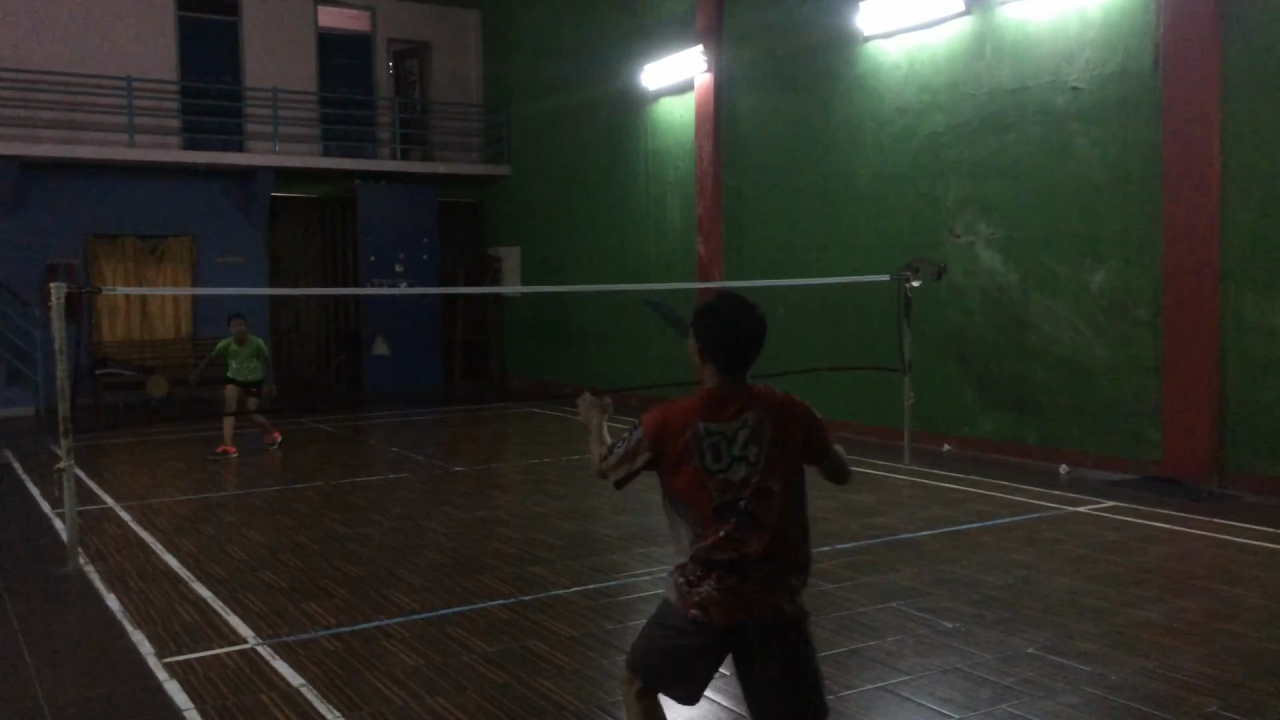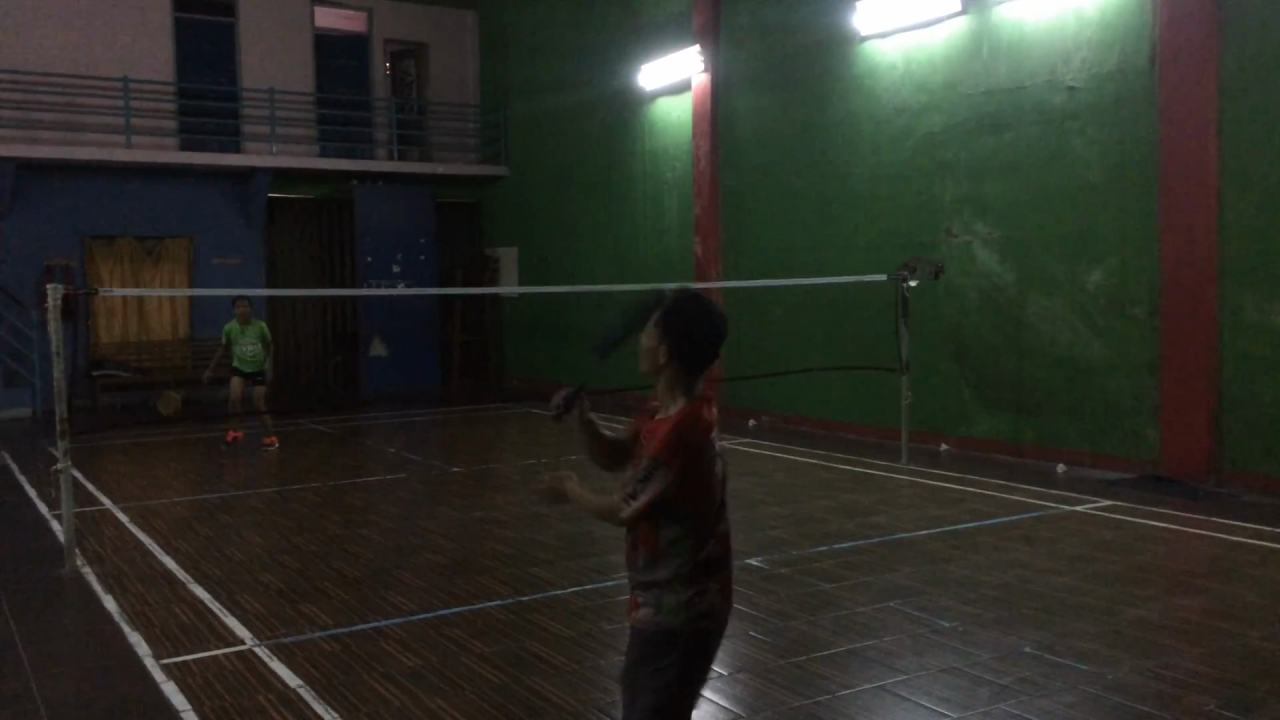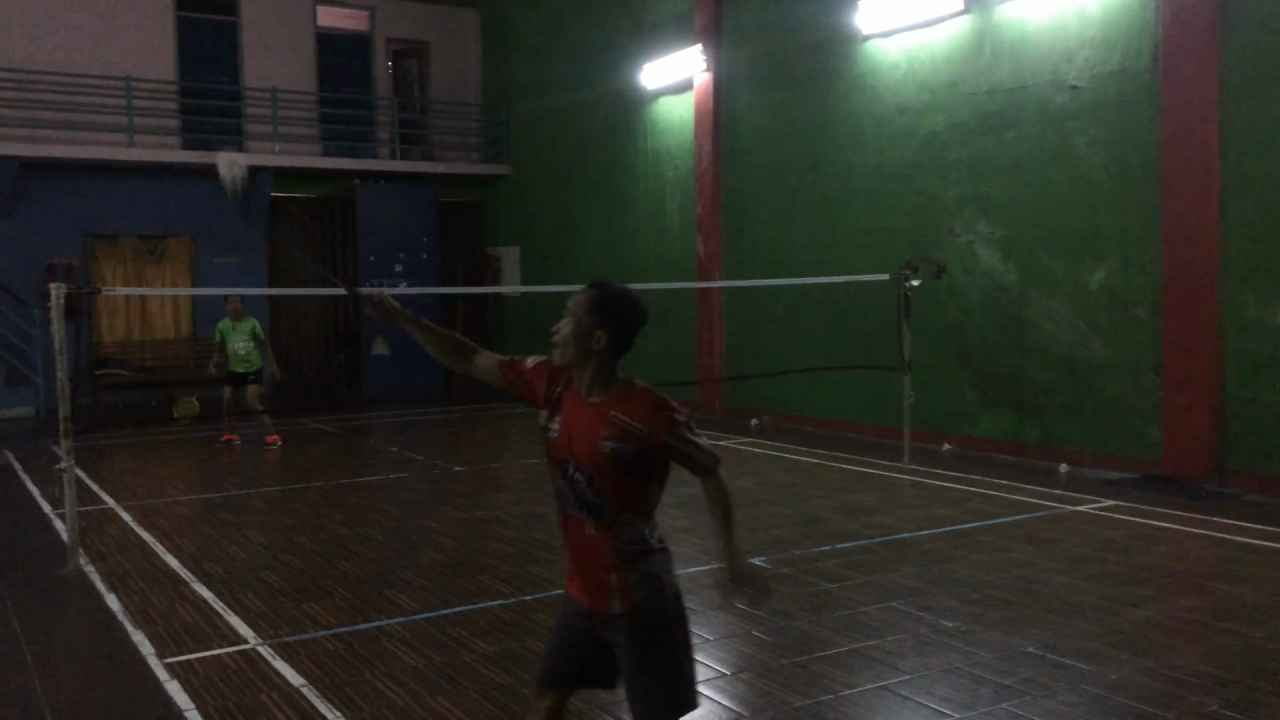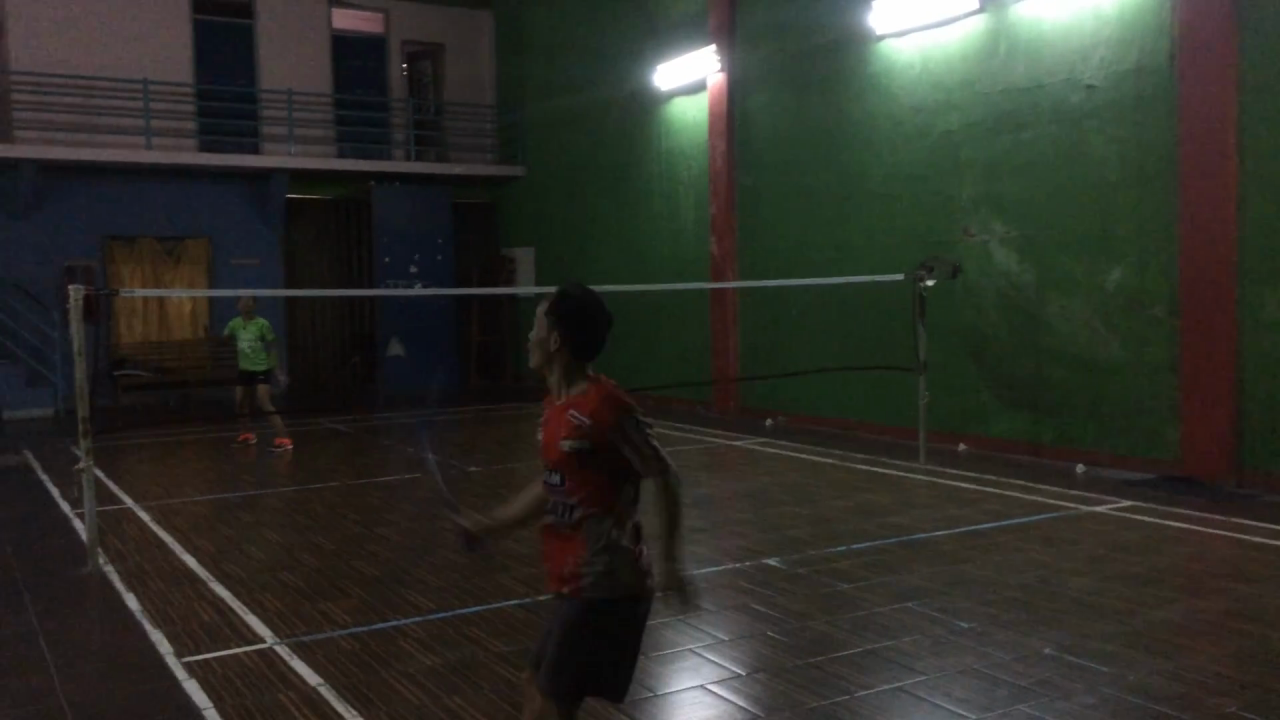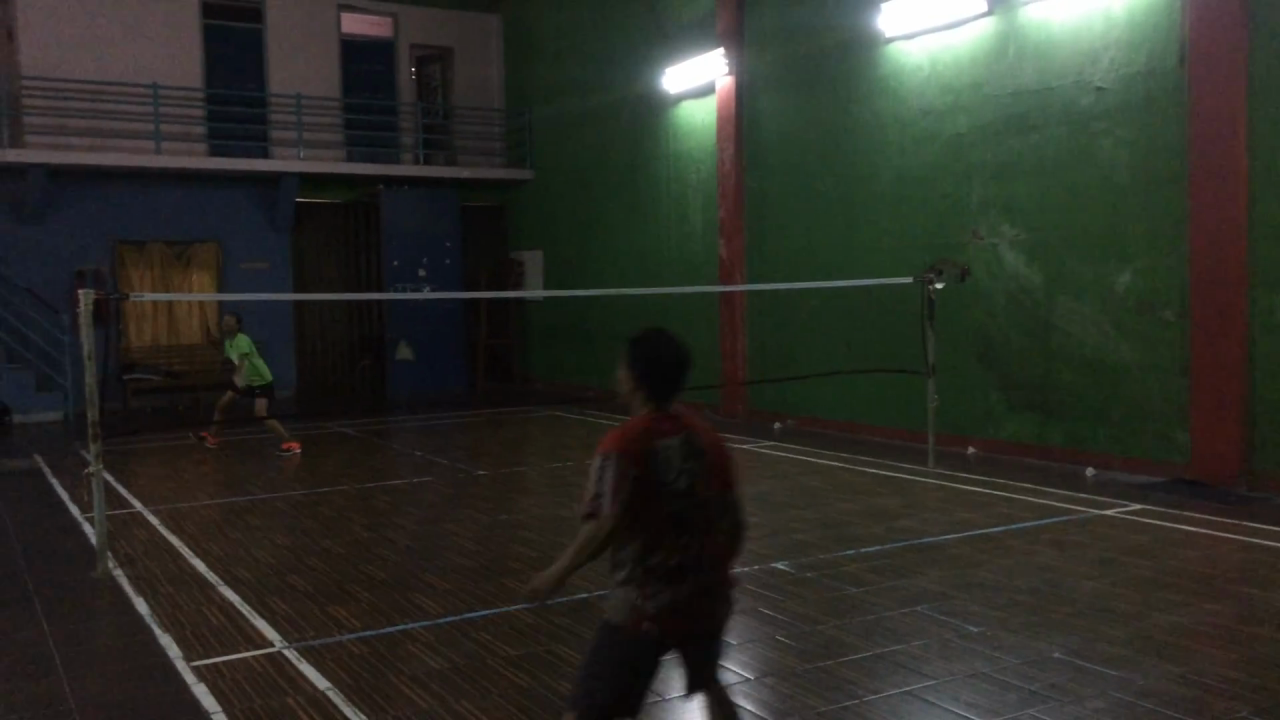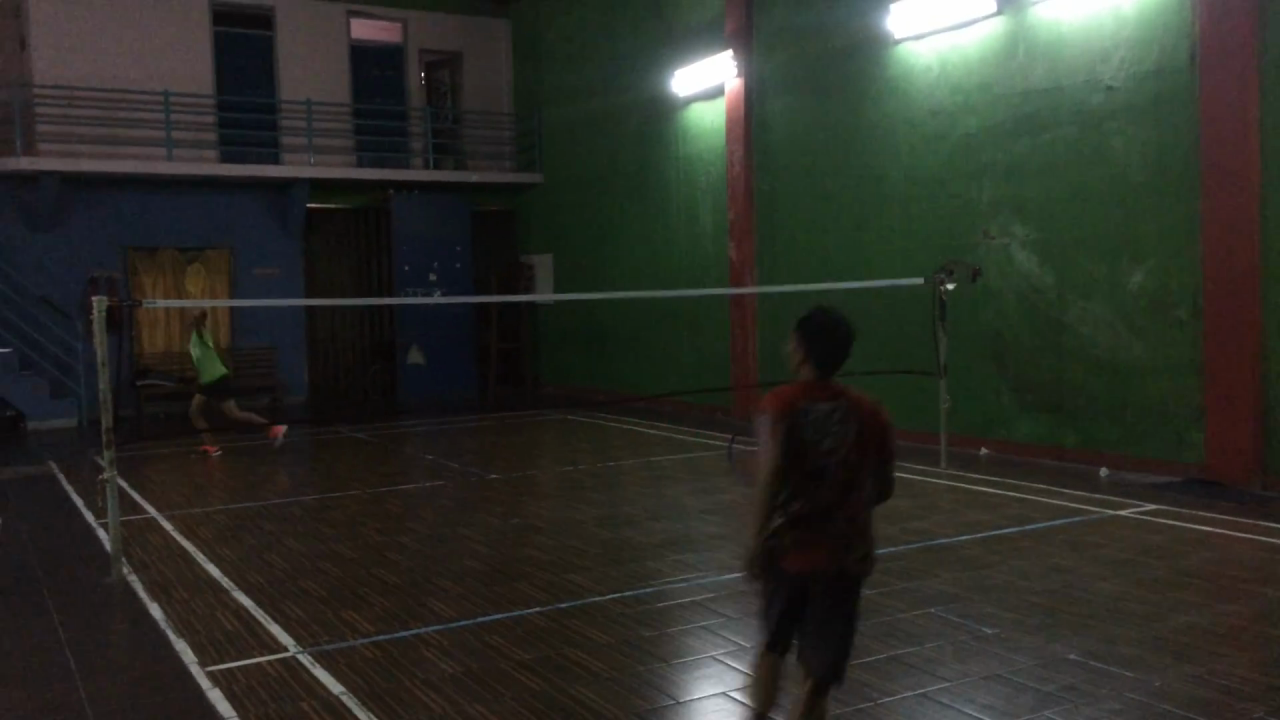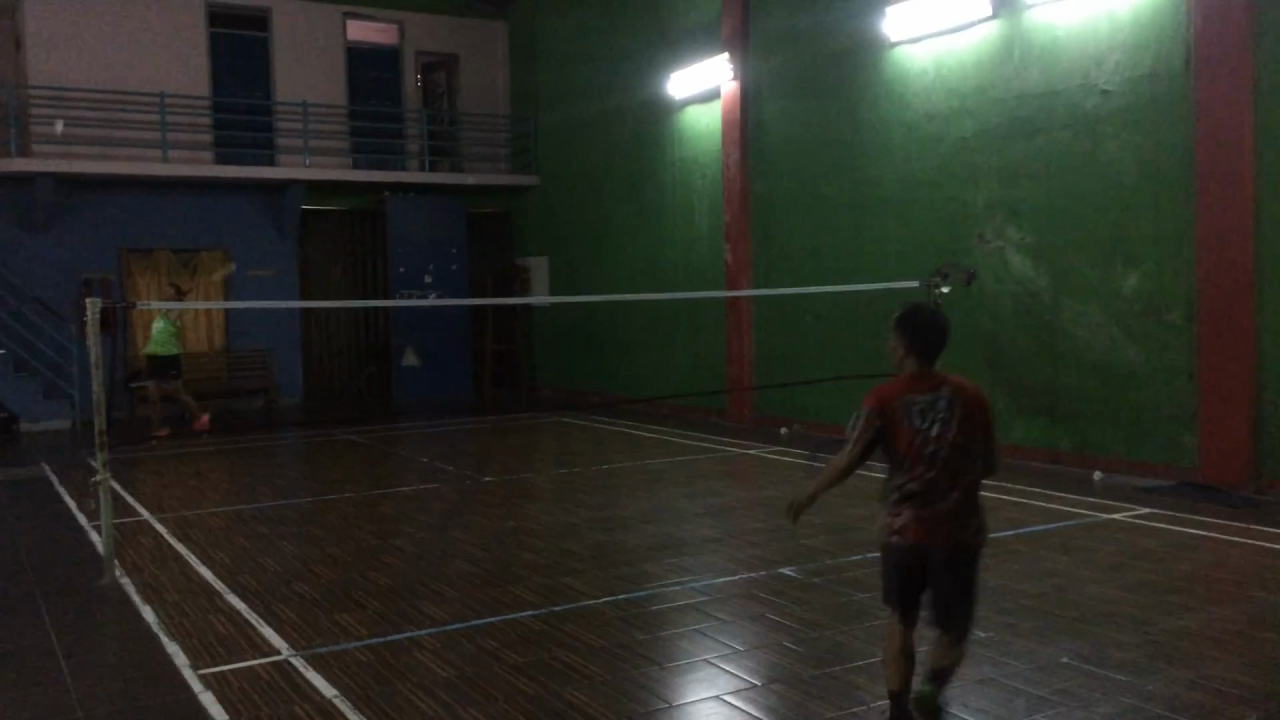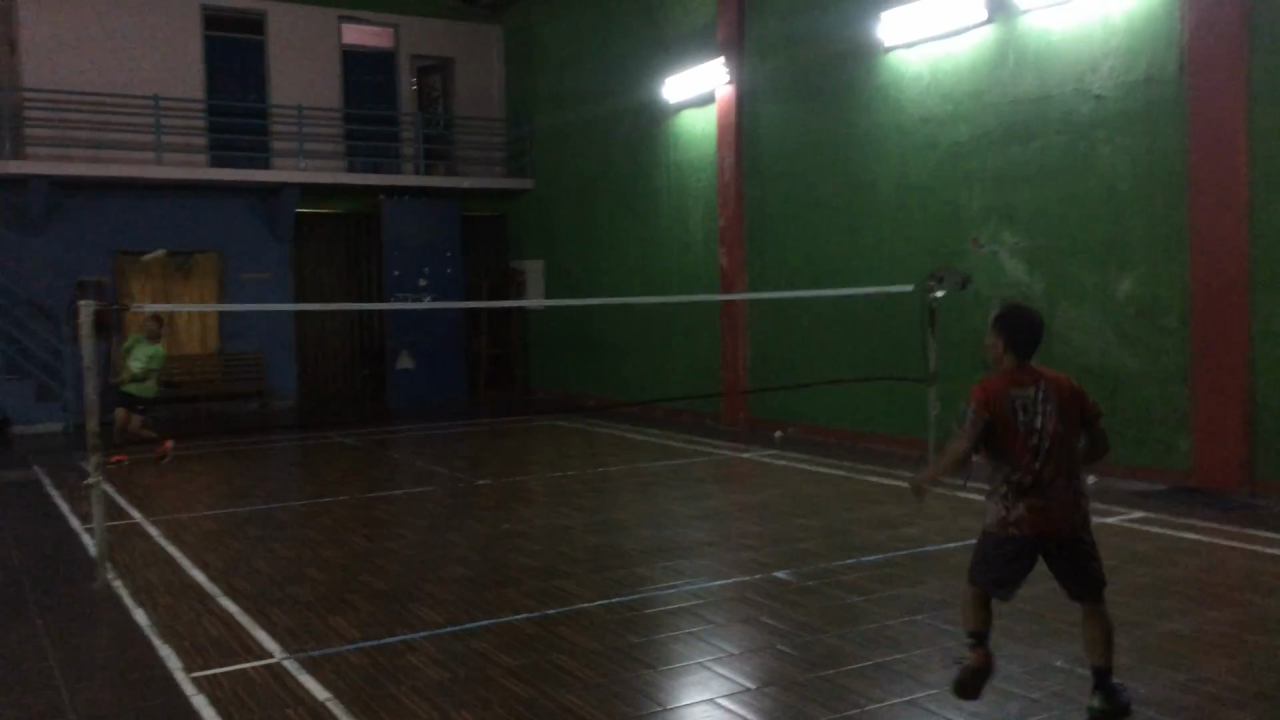
dt=0.3s
person 1, frame 1
left shoulder: (669, 423)
right shoulder: (791, 415)
left elbow: (606, 467)
right elbow: (840, 473)
left wrist: (595, 418)
left hip: (698, 600)
right hip: (774, 602)
left knee: (638, 685)
person 1, frame 2
left shoulder: (677, 432)
right shoulder: (678, 411)
left elbow: (625, 514)
right elbow: (613, 458)
left wrist: (571, 490)
right wrist: (582, 417)
left hip: (675, 609)
right hip: (678, 599)
person 1, frame 3
left shoulder: (649, 412)
right shoulder: (553, 383)
left elbow: (710, 474)
right elbow: (469, 360)
left wrist: (731, 553)
right wrist: (401, 318)
left hip: (640, 597)
right hip: (586, 594)
person 1, frame 4
left shoulder: (603, 406)
right shoulder: (557, 406)
left elbow: (665, 478)
left wrist: (669, 559)
right wrist: (490, 523)
left hip: (606, 584)
right hip: (583, 581)
person 1, frame 5
left shoulder: (622, 445)
right shoulder: (709, 440)
left elbow: (604, 528)
right elbow: (734, 526)
left wrist: (555, 576)
left hip: (642, 608)
right hip: (709, 602)
right knee: (709, 685)
person 1, frame 6
left shoulder: (780, 405)
right shoulder: (869, 414)
left elbow: (771, 472)
right elbow: (883, 489)
left wrist: (757, 538)
left hip: (784, 554)
right hip: (843, 557)
left knee: (772, 649)
right knee: (819, 673)
person 1, frame 7
left shoulder: (883, 400)
right shoulder: (970, 397)
left elbow: (849, 460)
right elbow: (987, 465)
left wrist: (808, 496)
left hip: (904, 529)
right hip: (958, 531)
left knee: (900, 623)
right knee: (952, 632)
person 1, frame 8
left shoulder: (988, 393)
right shoulder: (1066, 387)
left elbow: (962, 451)
right elbow: (1100, 445)
left wrist: (928, 476)
left hip: (1013, 517)
right hip: (1067, 516)
left knee: (978, 588)
right knee: (1091, 603)
left ankle: (978, 656)
